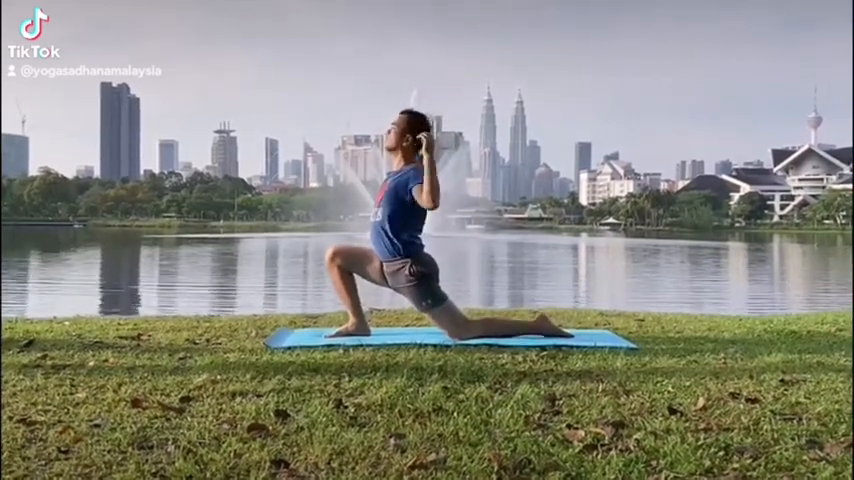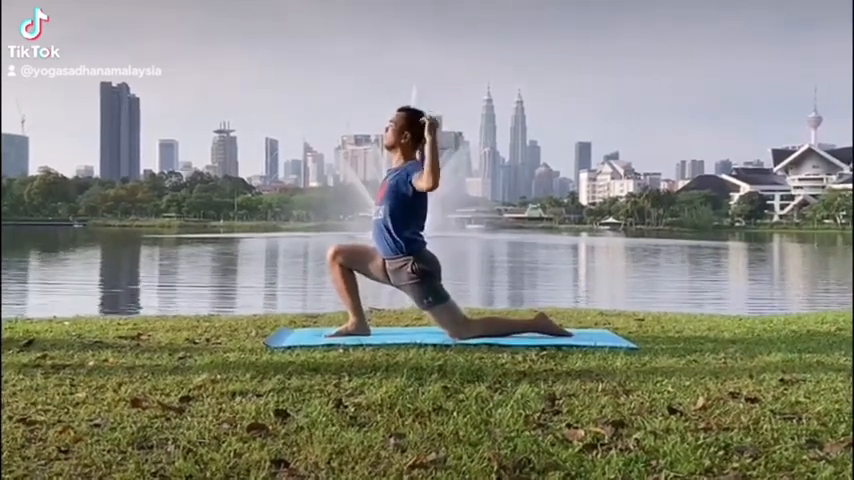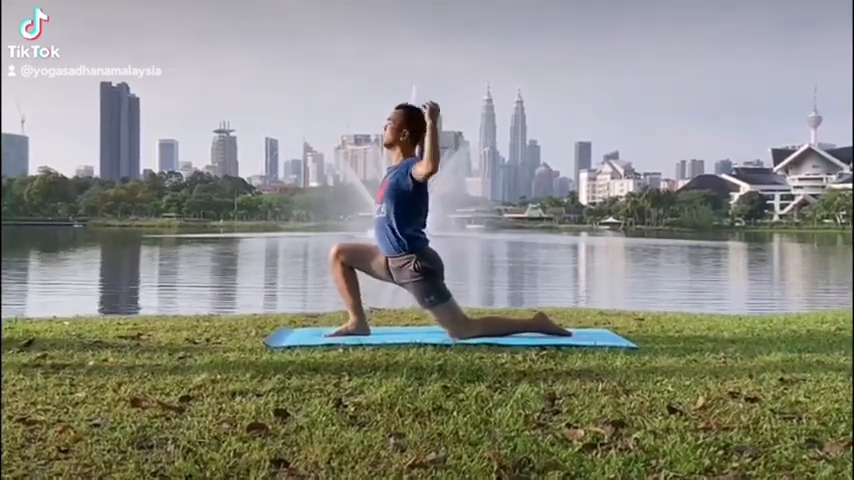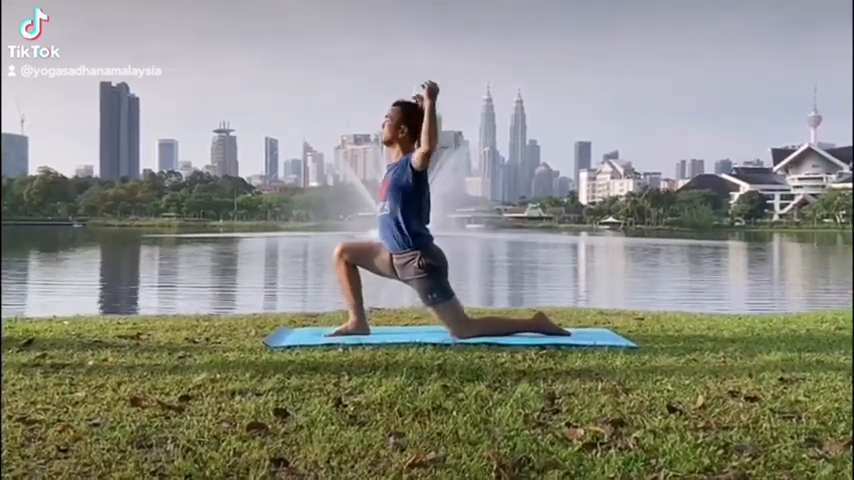
dt=0.1s
person 1, frame 1
left shoulder: (413, 176)
right shoulder: (398, 174)
left elbow: (431, 201)
left wrist: (429, 154)
left hip: (410, 269)
right hip: (390, 264)
left knee: (462, 331)
right knee: (335, 256)
left ankle: (534, 326)
right ankle: (358, 323)
person 1, frame 2
left shoulder: (412, 170)
right shoulder: (398, 171)
left elbow: (431, 182)
left wrist: (431, 138)
left hip: (413, 266)
right hip: (391, 262)
left knee: (463, 330)
right knee: (337, 255)
left ankle: (534, 324)
right ankle: (358, 322)
person 1, frame 3
left shoulder: (411, 170)
right shoulder: (398, 167)
left elbow: (431, 166)
left wrist: (431, 123)
left hip: (415, 264)
right hip: (394, 260)
left knee: (462, 329)
right knee: (340, 254)
left ankle: (534, 324)
right ankle: (358, 323)
person 1, frame 4
left shoulder: (411, 164)
right shoulder: (398, 165)
left elbow: (427, 147)
left wrist: (430, 104)
left hip: (419, 261)
right hip: (397, 257)
left knee: (463, 330)
right knee: (343, 253)
left ankle: (534, 324)
right ankle: (358, 321)
